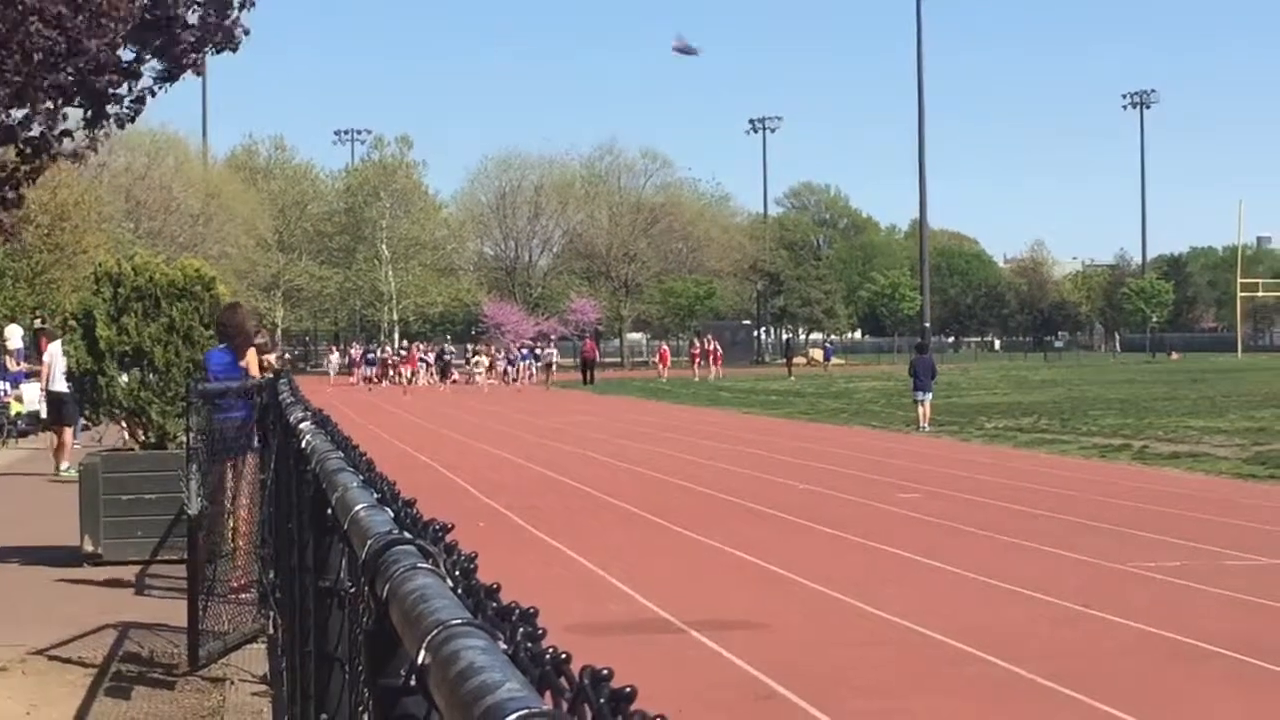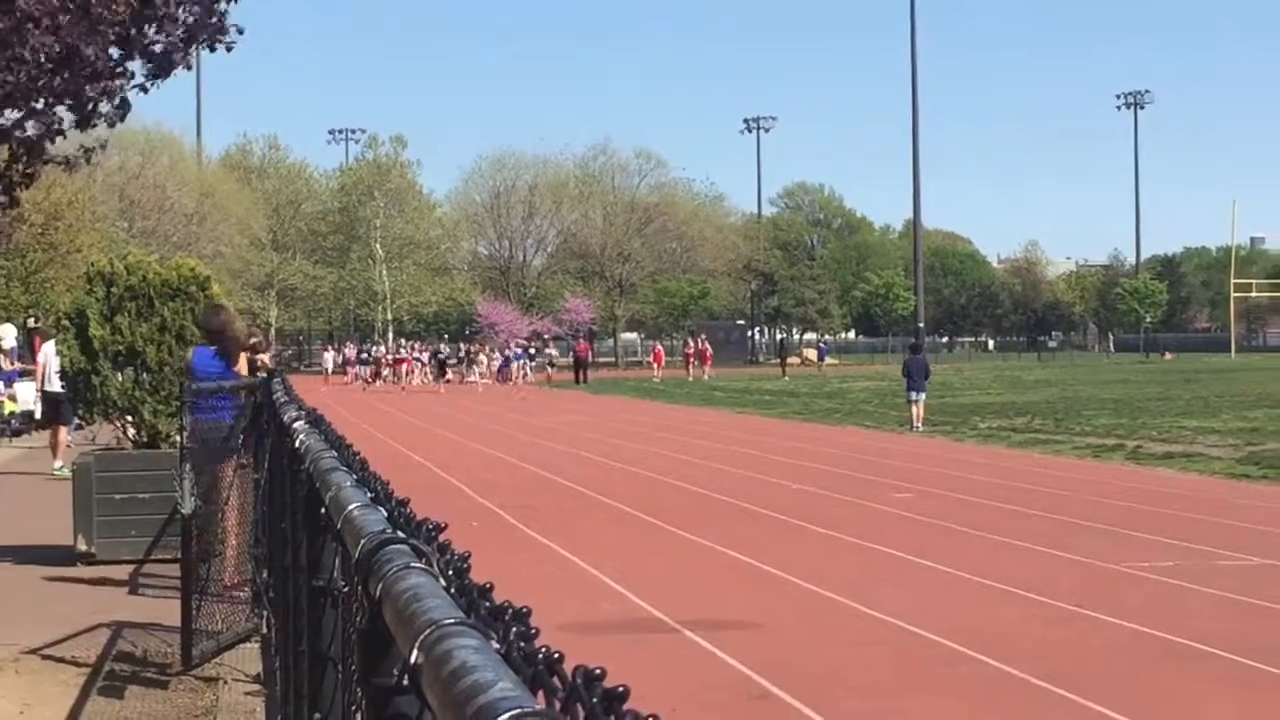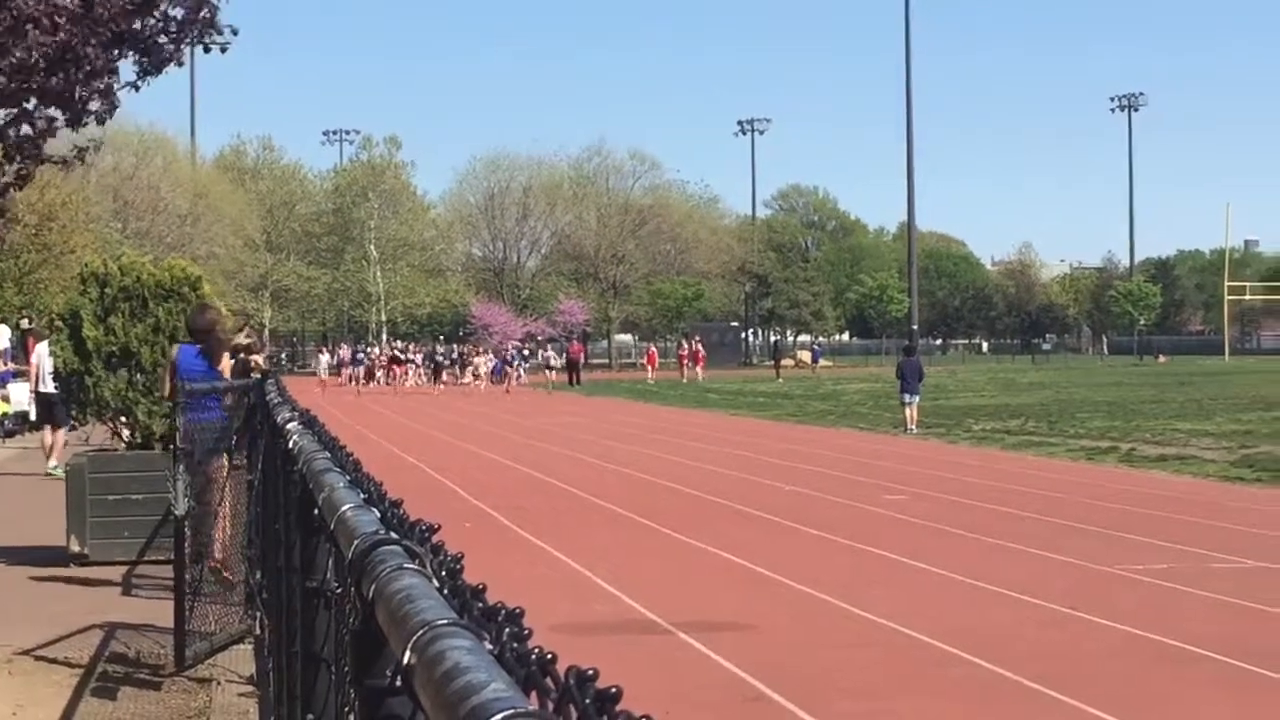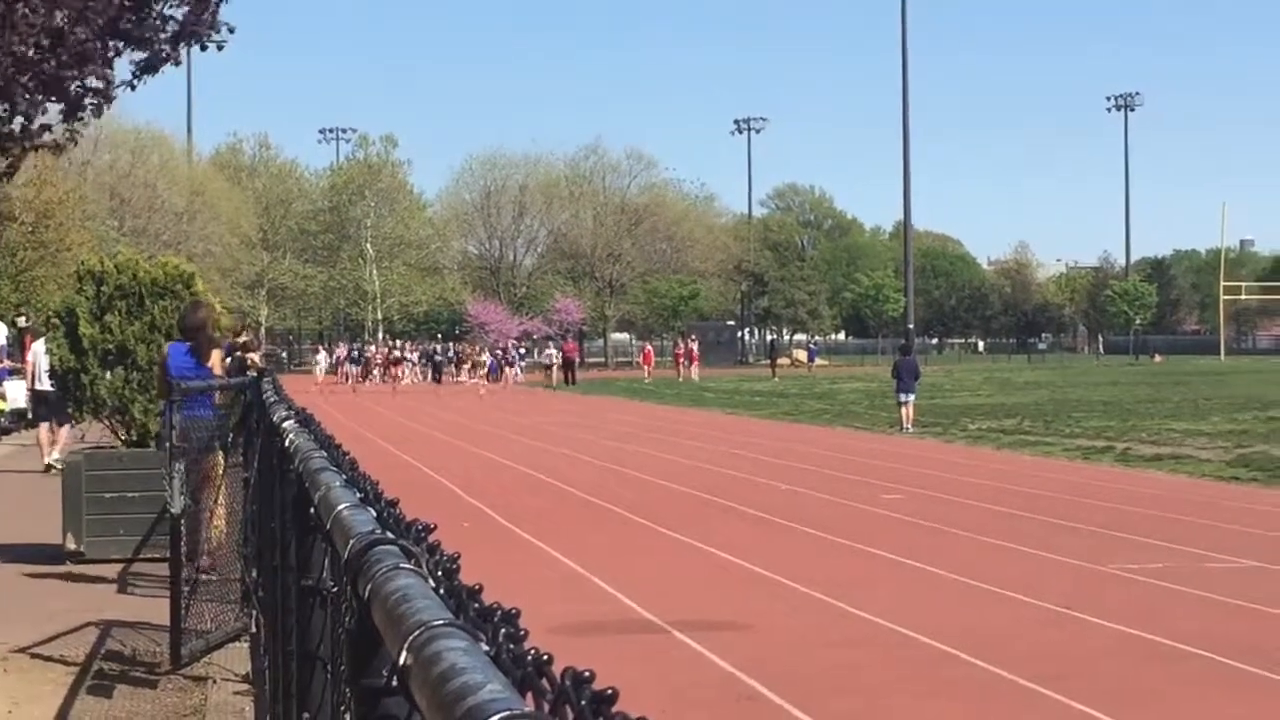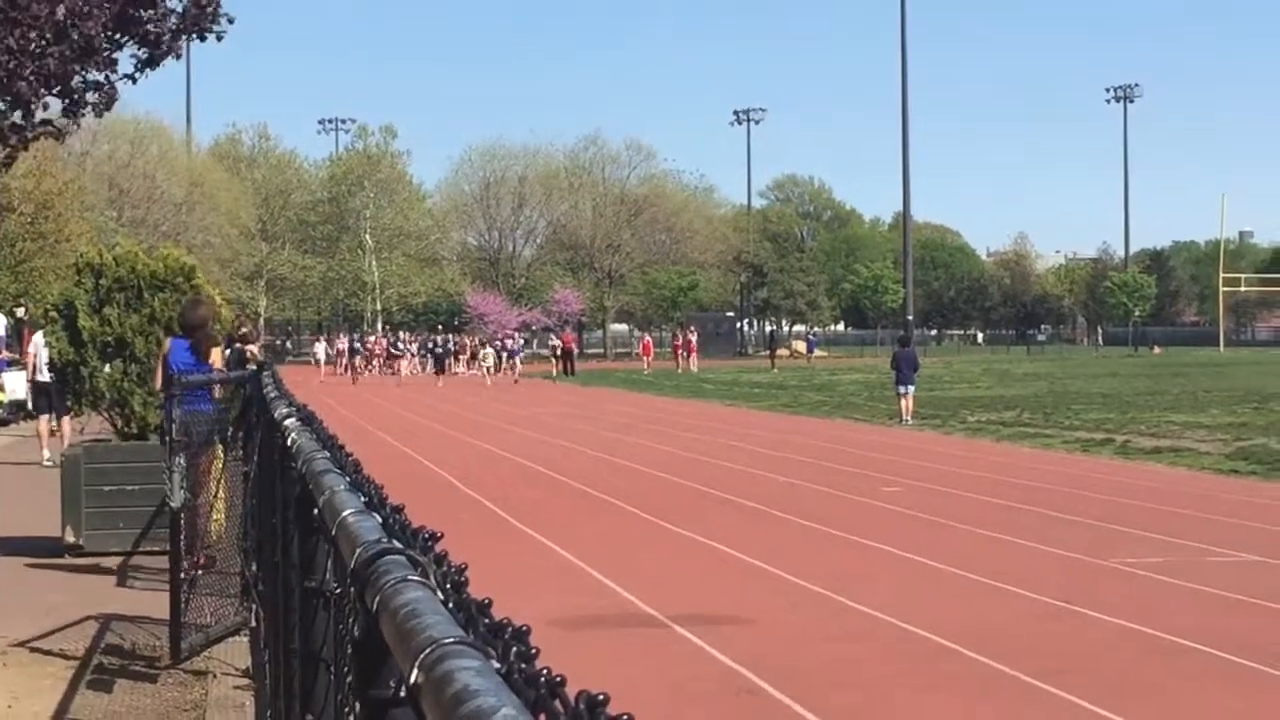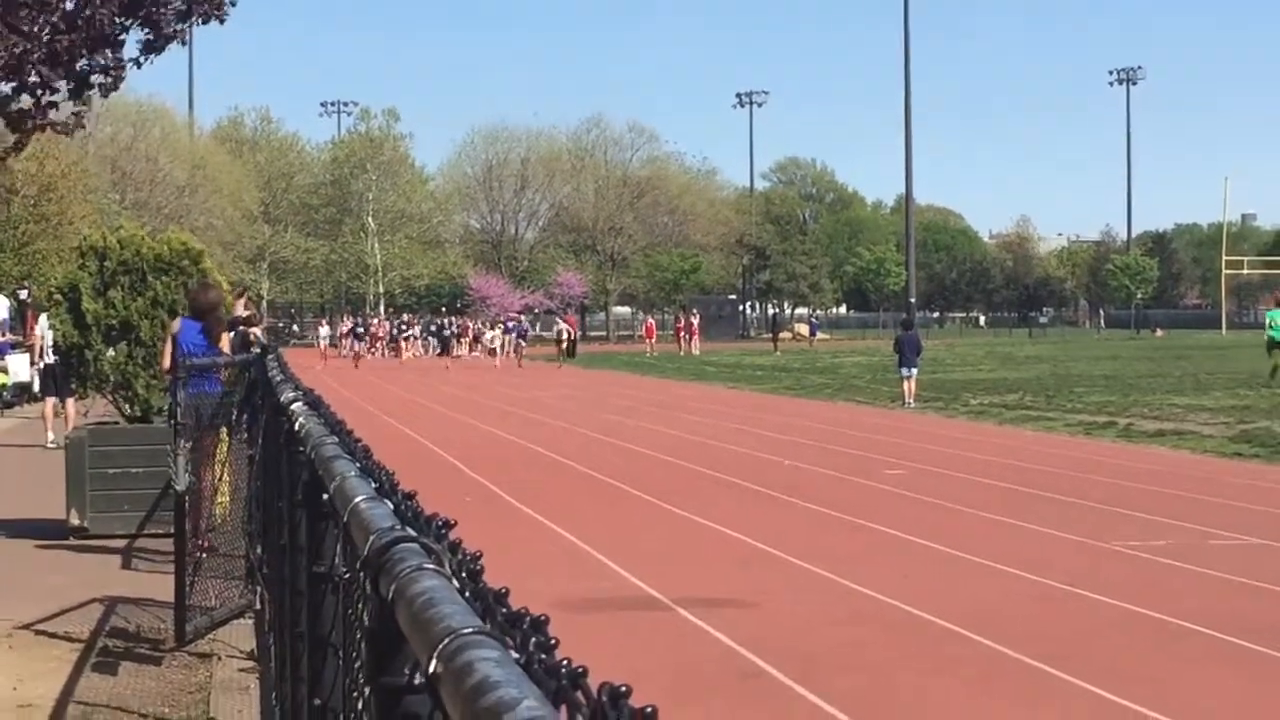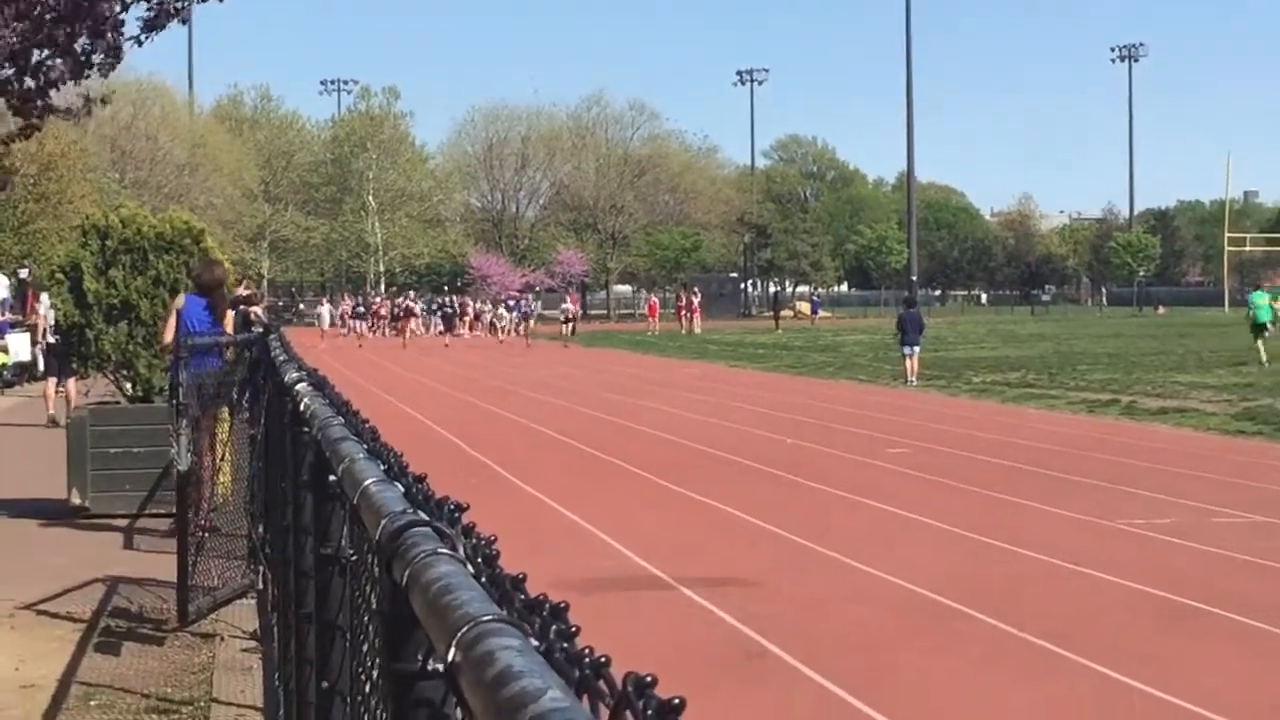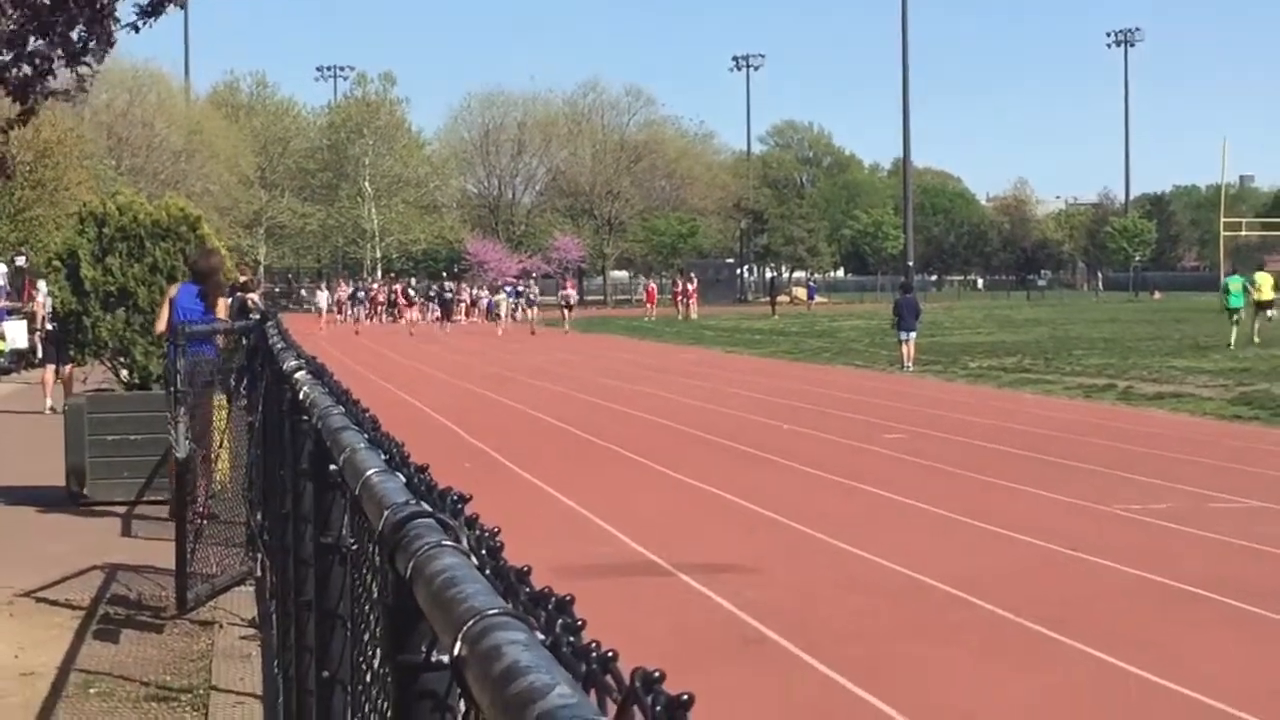
dt=0.2s
person 1, frame 1
left shoulder: (211, 355)
right shoulder: (247, 352)
right wrist: (261, 366)
left hip: (215, 426)
right hip: (241, 427)
left knee: (218, 496)
right knee: (244, 500)
right ankle: (239, 577)
person 1, frame 2
left shoulder: (193, 354)
right shoulder: (237, 356)
left elbow: (187, 392)
right elbow: (245, 395)
left hip: (197, 427)
right hip: (226, 428)
left knee: (203, 497)
right knee: (232, 499)
right ankle: (232, 574)
person 1, frame 3
left shoulder: (177, 352)
right shoulder: (222, 355)
left elbow: (167, 393)
right elbow: (228, 396)
left hip: (185, 425)
right hip: (214, 425)
right knee: (218, 494)
right ankle: (218, 555)
person 1, frame 4
left shoulder: (169, 350)
right shoulder: (212, 352)
left elbow: (161, 391)
right elbow: (217, 395)
left hip: (177, 423)
right hip: (205, 423)
right knee: (208, 492)
left ankle: (184, 559)
right ankle: (202, 557)
person 1, frame 5
left shoulder: (169, 345)
right shoulder: (212, 349)
left elbow: (159, 386)
right elbow: (218, 391)
left hip: (177, 417)
right hip: (205, 417)
right knee: (201, 486)
left ankle: (182, 553)
right ankle: (196, 553)
person 1, frame 6
left shoulder: (178, 325)
right shoulder: (220, 332)
left elbow: (165, 366)
right elbow: (226, 372)
left hip: (185, 397)
right hip: (212, 398)
right knee: (205, 467)
left ankle: (187, 530)
right ankle: (200, 536)
person 1, frame 7
left shoulder: (182, 301)
right shoulder: (224, 310)
left elbow: (166, 340)
right elbow: (228, 351)
left hip: (185, 374)
right hip: (213, 375)
right knee: (207, 446)
right ankle: (203, 515)
person 1, frame 8
left shoulder: (175, 290)
right shoulder: (217, 298)
left elbow: (160, 329)
left hip: (178, 362)
right hip: (206, 363)
right knee: (204, 434)
right ankle: (201, 501)
